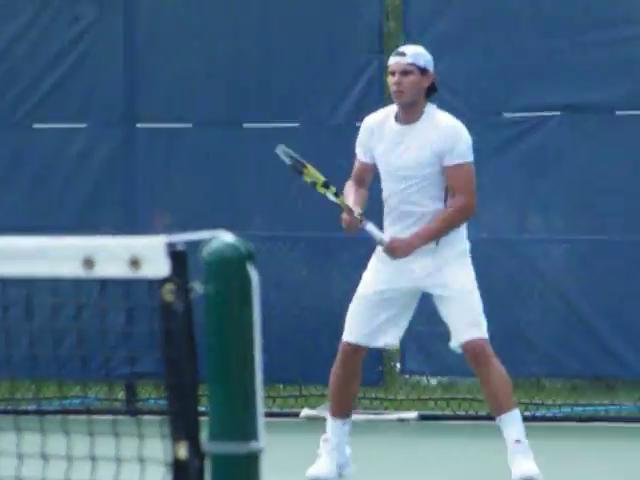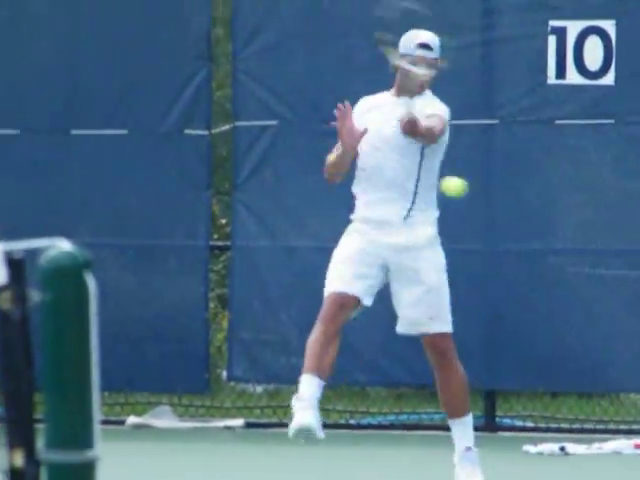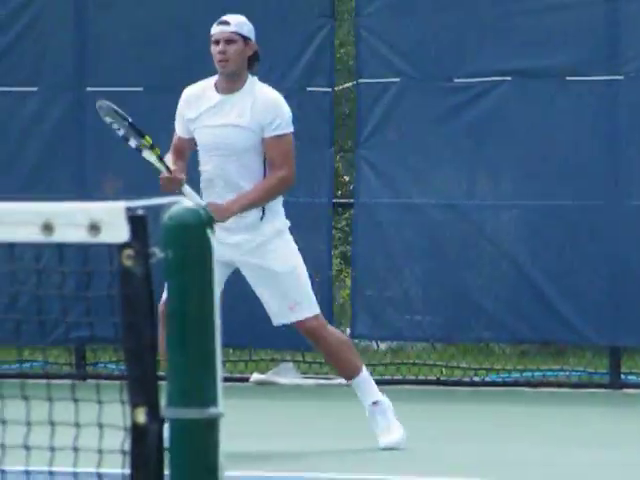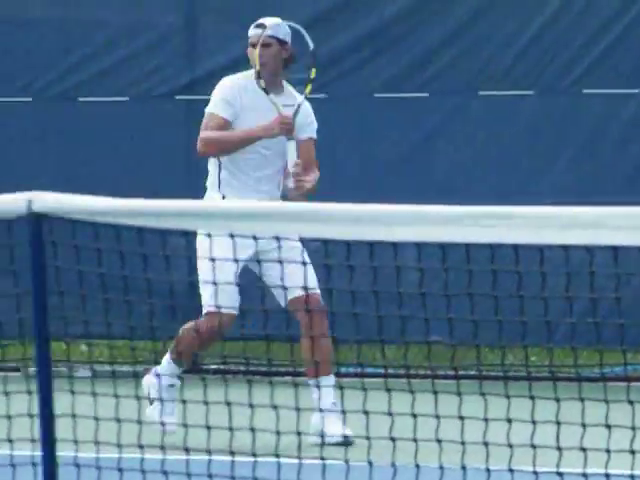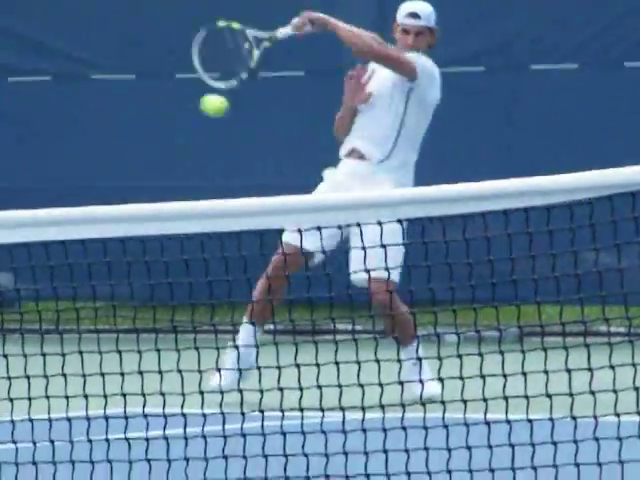
dt=1s
person 1, frame 1
left shoulder: (450, 132)
right shoulder: (373, 126)
left elbow: (464, 203)
right elbow: (357, 182)
left wrist: (416, 241)
right wrist: (351, 206)
left hip: (442, 255)
right hip: (394, 256)
left knee: (478, 350)
right knee: (350, 352)
person 1, frame 2
left shoulder: (435, 110)
right shoulder: (367, 107)
left elbow: (427, 131)
right elbow: (333, 174)
left wrist: (414, 118)
right wrist: (346, 146)
left hip: (416, 239)
right hip: (365, 231)
left knee: (440, 347)
right knee: (335, 308)
right ankle: (305, 413)
person 1, frame 3
left shoulder: (270, 103)
right shoulder: (192, 97)
left elbow: (284, 174)
right elbow: (177, 155)
left wrist: (233, 205)
right wrist: (172, 174)
left hip: (262, 228)
right hip: (210, 227)
left knee: (312, 325)
right knee: (170, 312)
left ankle: (375, 405)
person 1, frame 4
left shoulder: (301, 107)
right shoulder: (232, 88)
left elbow: (307, 172)
right elbow: (206, 146)
left wrist: (306, 181)
right wrist: (268, 131)
left knee: (311, 307)
right knee: (216, 321)
left ankle: (326, 414)
right ankle: (163, 381)
person 1, frame 5
left shoulder: (424, 72)
right shoulder: (376, 76)
left elbow: (381, 51)
right wrist: (354, 99)
left hip: (384, 193)
right hip: (341, 180)
left knee: (382, 294)
right knee: (284, 262)
left ankle: (416, 366)
right ankle: (238, 358)
